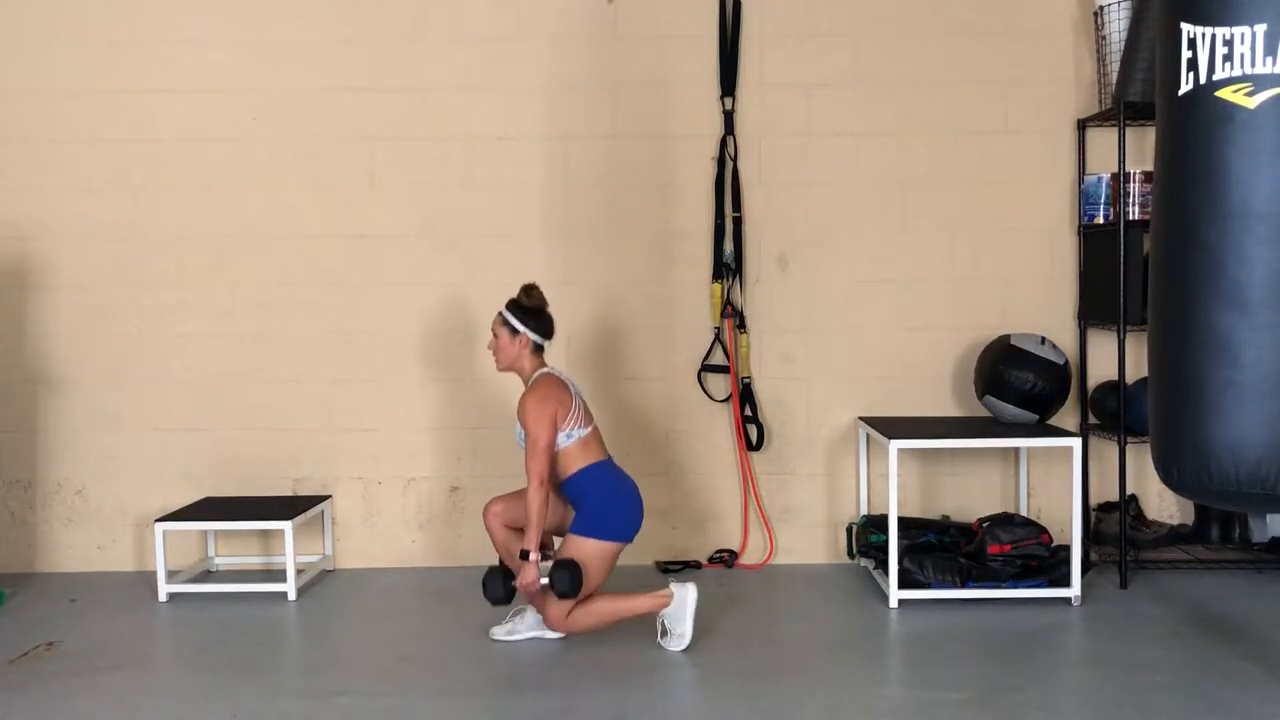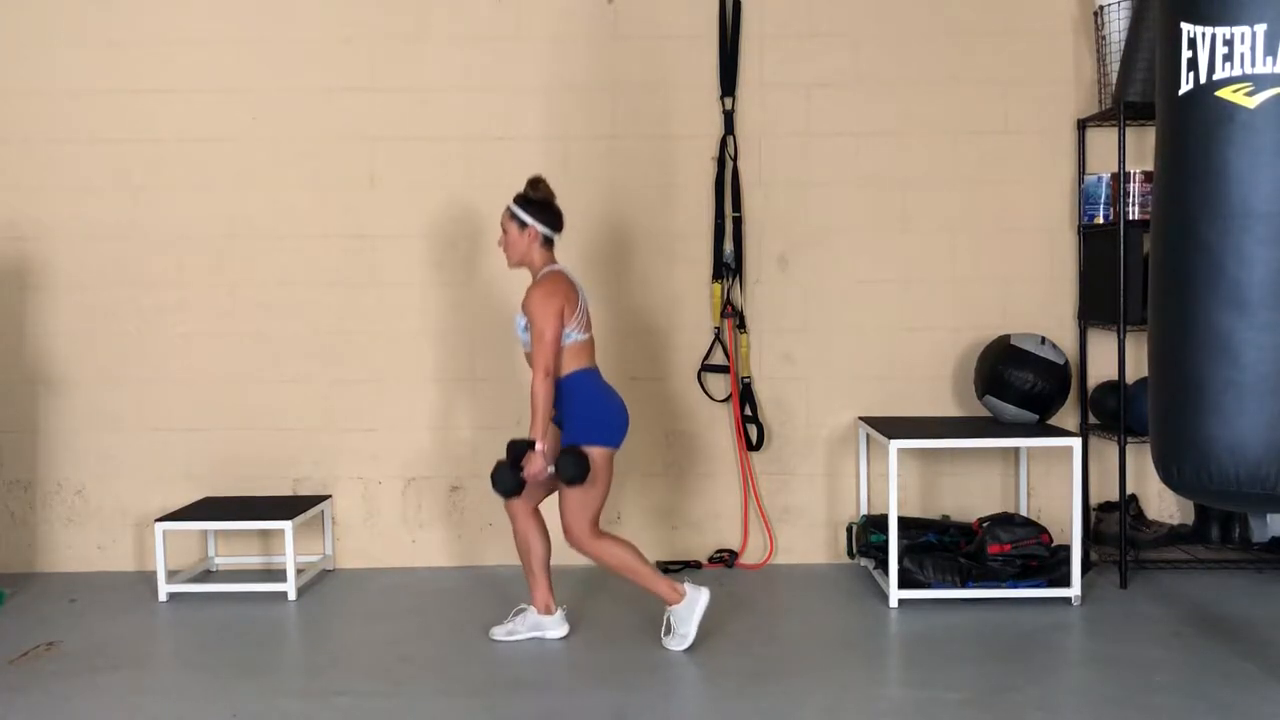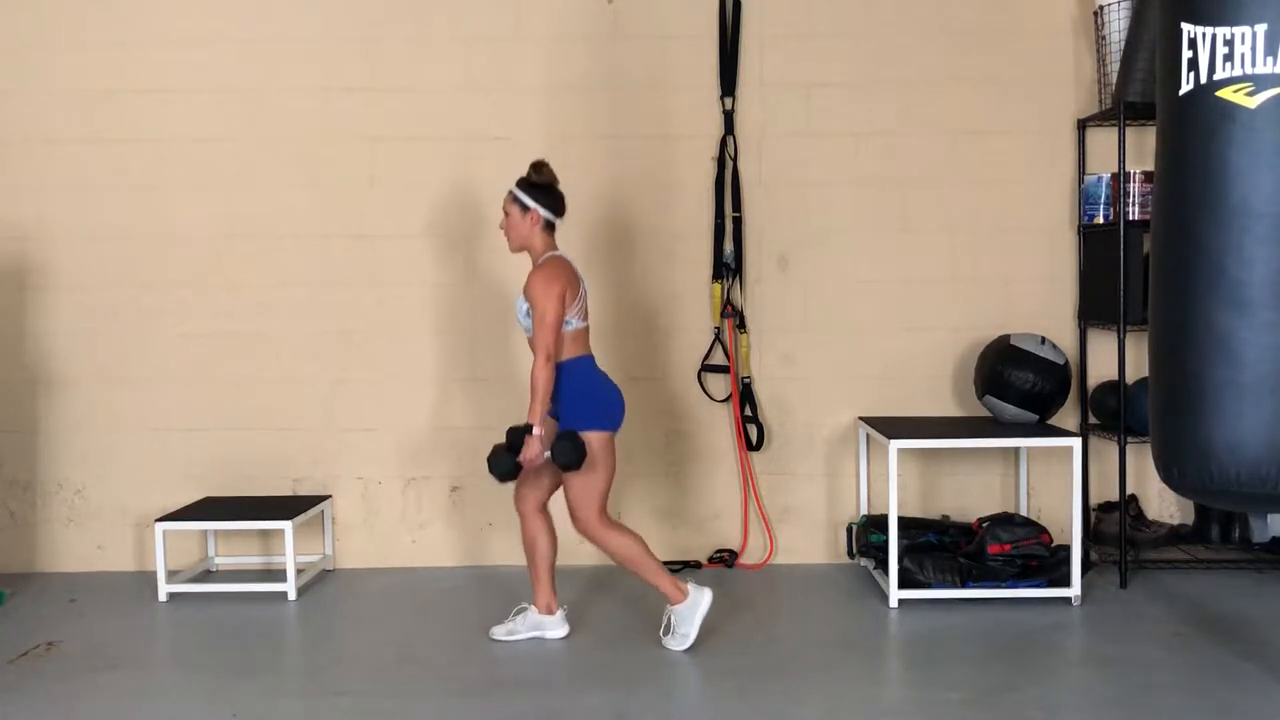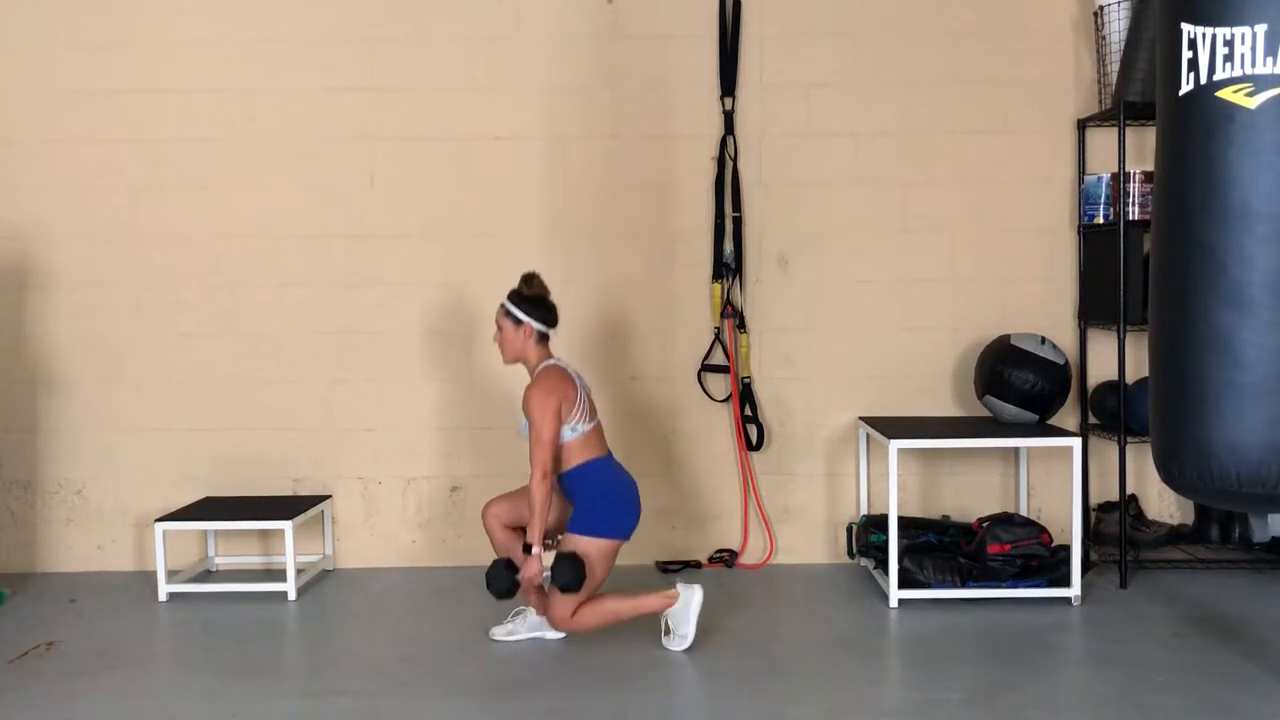
dt=0.5s
person 1, frame 1
left shoulder: (537, 398)
right shoulder: (550, 384)
left elbow: (538, 483)
right elbow: (553, 469)
left wrist: (530, 556)
right wrist: (541, 535)
left hip: (605, 506)
right hip: (593, 497)
left knee: (560, 617)
right knee: (496, 514)
left ankle: (670, 599)
right ankle: (538, 609)
person 1, frame 2
left shoulder: (543, 290)
right shoulder: (557, 282)
left elbow: (544, 372)
left wrist: (537, 445)
right wrist: (544, 439)
left hip: (587, 412)
right hip: (579, 409)
left knee: (581, 533)
right knee: (518, 501)
left ankle: (680, 598)
right ankle: (545, 614)
person 1, frame 3
left shoulder: (545, 274)
right shoulder: (557, 268)
left elbow: (545, 357)
left wrist: (534, 429)
right wrist: (543, 423)
left hip: (582, 399)
right hip: (575, 398)
left knee: (591, 520)
right knee: (528, 499)
left ankle: (682, 597)
right ankle: (546, 612)
person 1, frame 4
left shoulder: (542, 388)
right shoulder: (557, 373)
left elbow: (542, 474)
left wrist: (533, 550)
right wrist: (540, 530)
left hip: (602, 501)
right hip: (595, 490)
left knee: (564, 615)
right knee: (495, 515)
left ankle: (674, 600)
right ankle: (538, 611)
